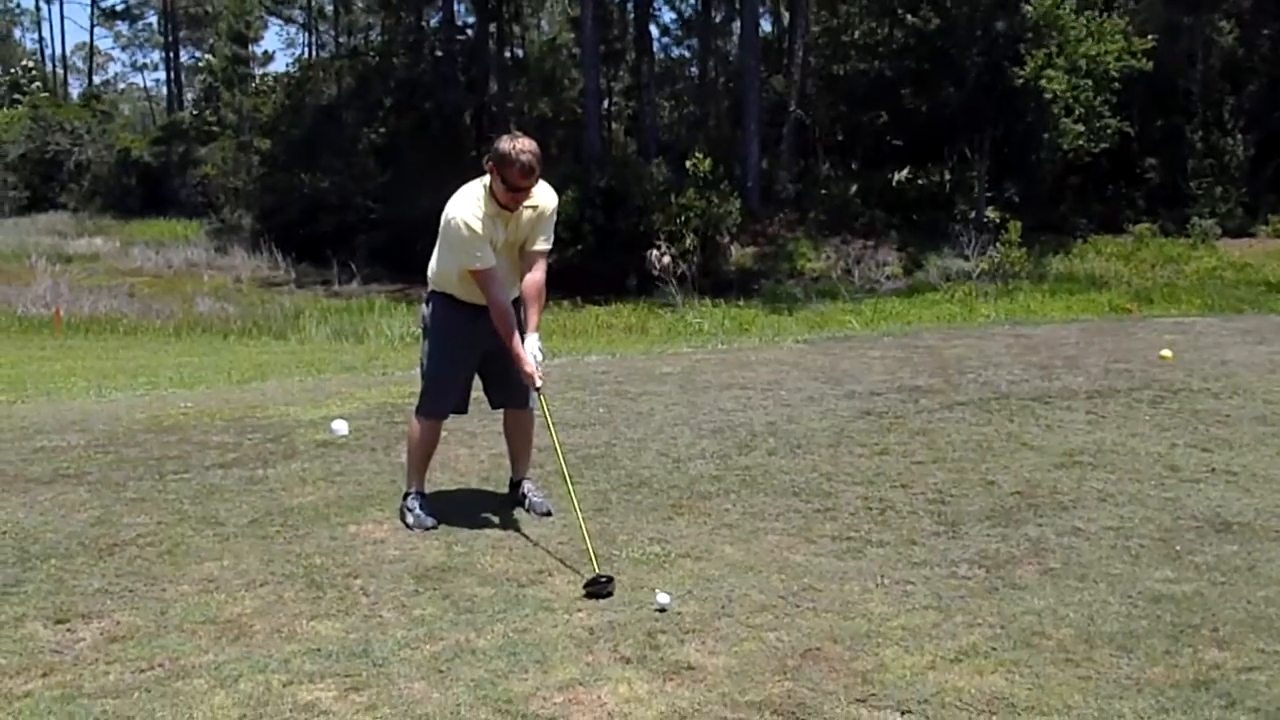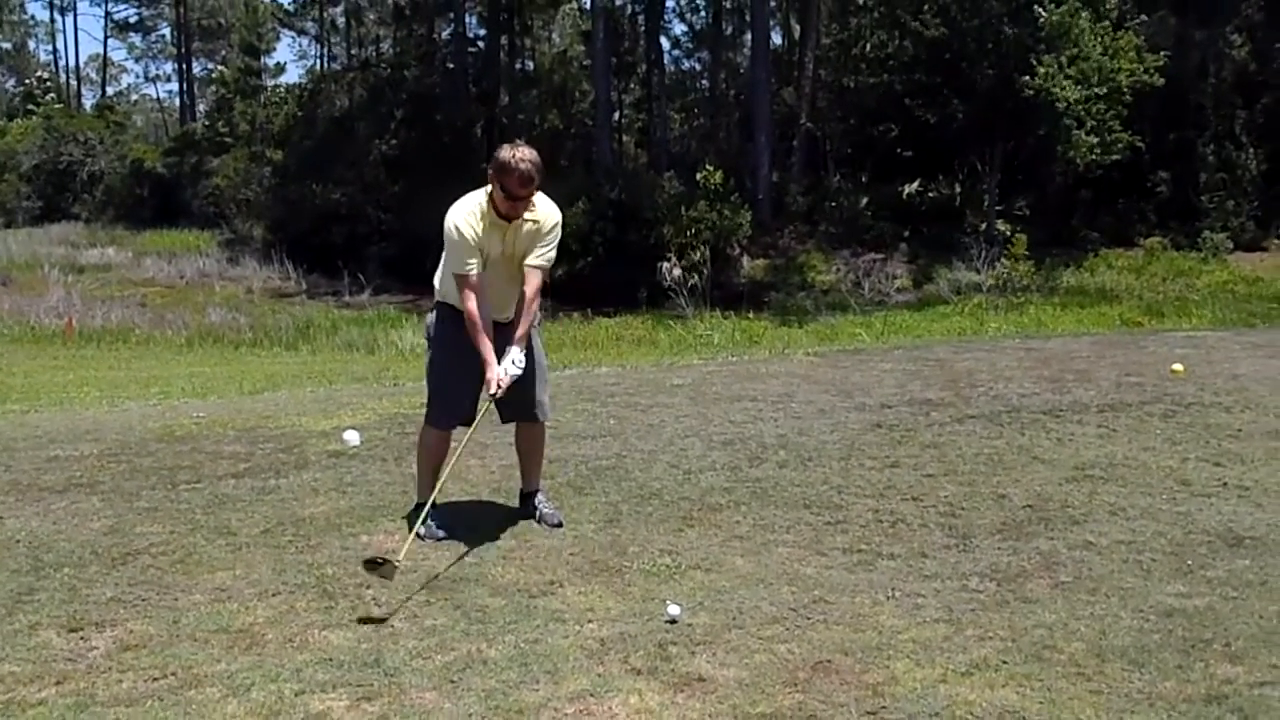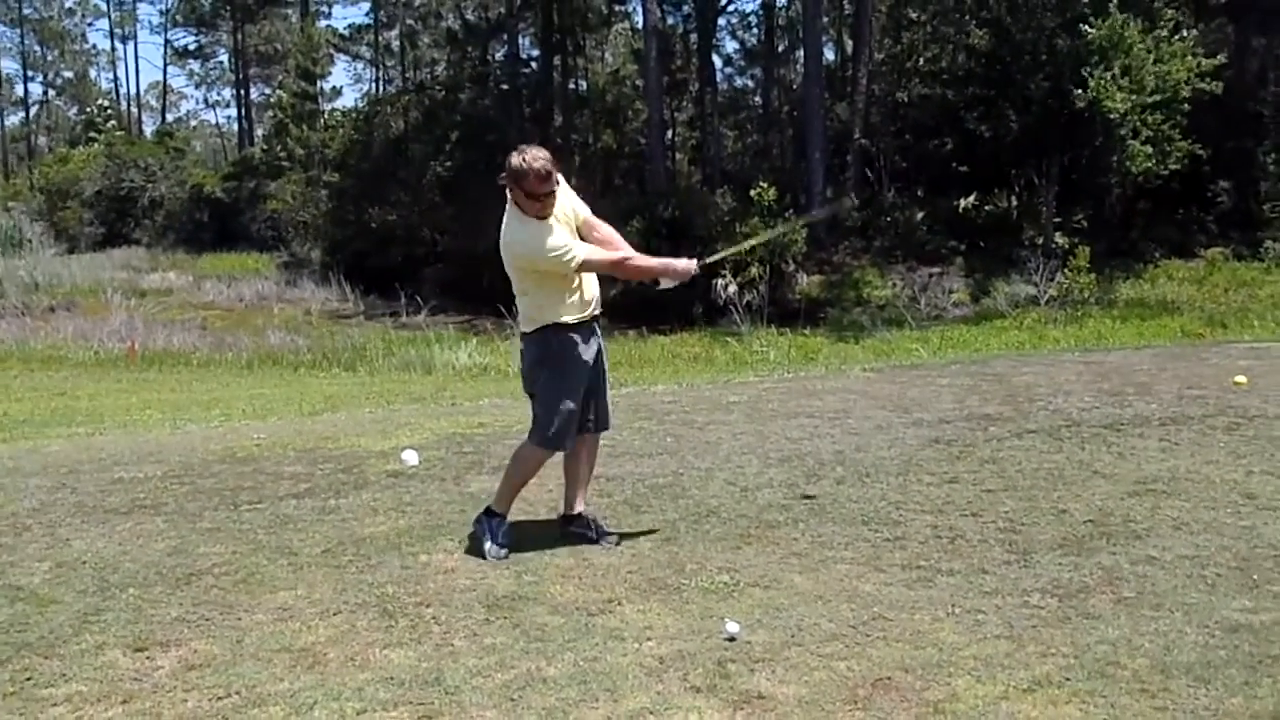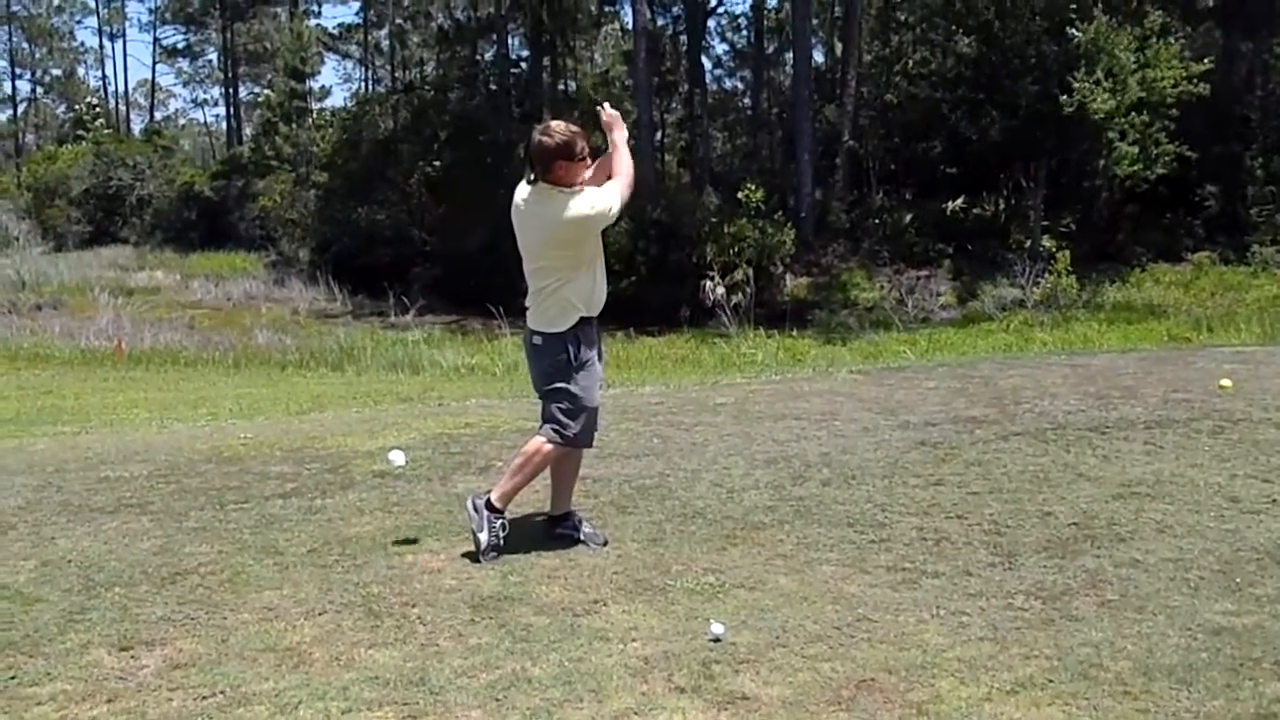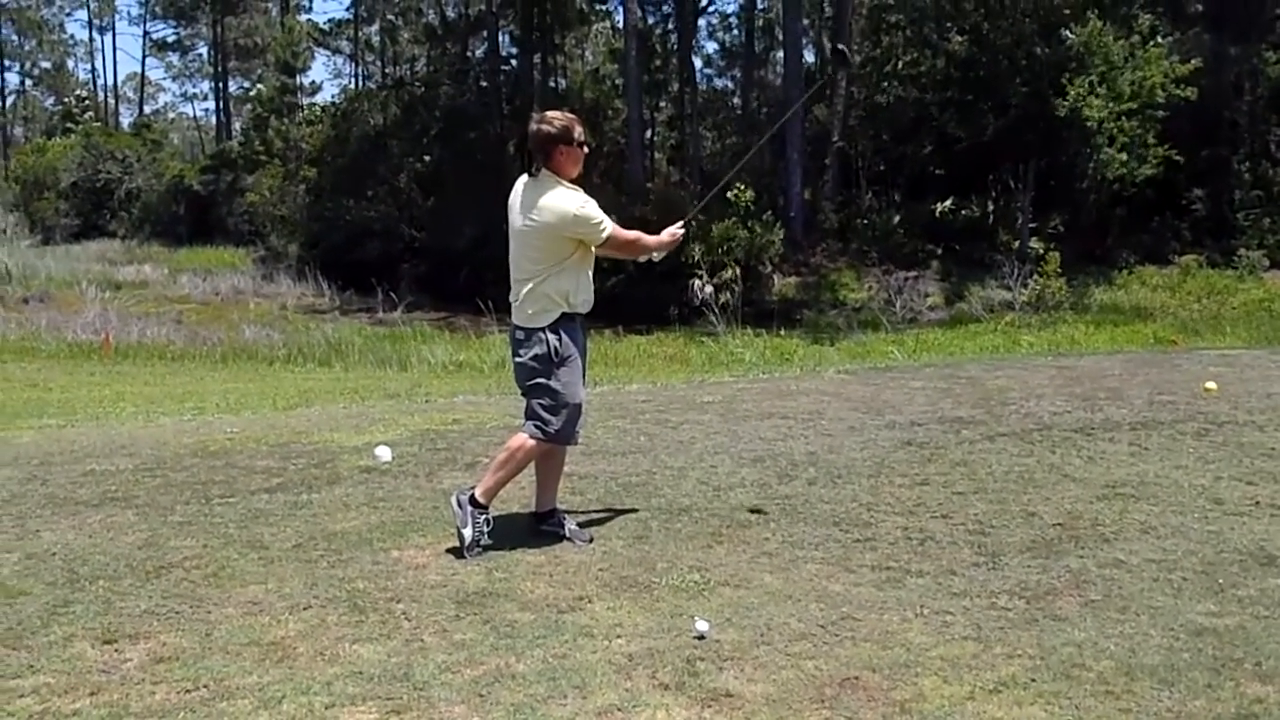
dt=1s
person 1, frame 1
left shoulder: (544, 200)
right shoulder: (464, 213)
left elbow: (534, 270)
right elbow: (492, 292)
left wrist: (531, 336)
right wrist: (518, 356)
left hip: (507, 305)
right hip: (454, 306)
left knee: (521, 398)
right knee: (434, 405)
left ankle: (520, 482)
right ankle: (414, 494)
person 1, frame 2
left shoulder: (547, 215)
right shoulder: (463, 219)
left elbow: (530, 289)
right elbow: (470, 298)
left wrist: (516, 351)
right wrist: (488, 362)
left hip: (515, 321)
right hip: (458, 319)
left knee: (532, 411)
right knee: (441, 416)
left ankle: (531, 494)
right ankle: (424, 505)
person 1, frame 3
left shoulder: (554, 192)
right shoulder: (524, 239)
left elbow: (595, 230)
right elbow: (604, 263)
left wrist: (639, 260)
right wrist: (665, 267)
left hip: (584, 327)
right hip: (552, 338)
left knee: (588, 426)
right knee: (548, 435)
left ankle: (574, 513)
right ankle: (494, 516)
person 1, frame 4
left shoulder: (526, 194)
right shoulder: (578, 212)
left elbow: (586, 181)
right elbow: (622, 183)
left wrist: (602, 144)
right wrist: (617, 134)
left hip: (552, 328)
right hip: (567, 334)
left knee: (576, 424)
right knee: (562, 428)
left ankle: (561, 514)
right ankle: (492, 505)
person 1, frame 5
left shoulder: (526, 188)
right shoulder: (569, 205)
right elbow: (620, 241)
left wrist: (641, 247)
right wrist: (661, 243)
left hip: (541, 322)
right hip: (551, 329)
left knee: (561, 421)
right knee: (546, 425)
left ankle: (546, 511)
right ankle: (477, 501)
